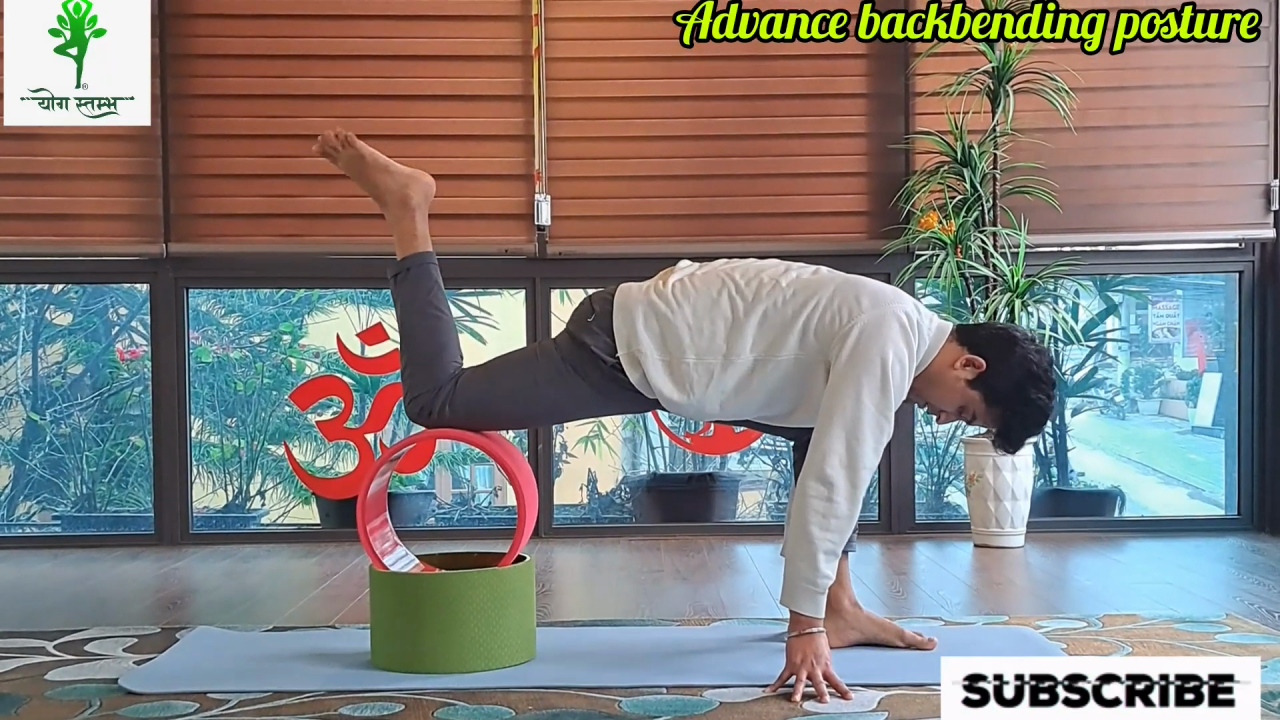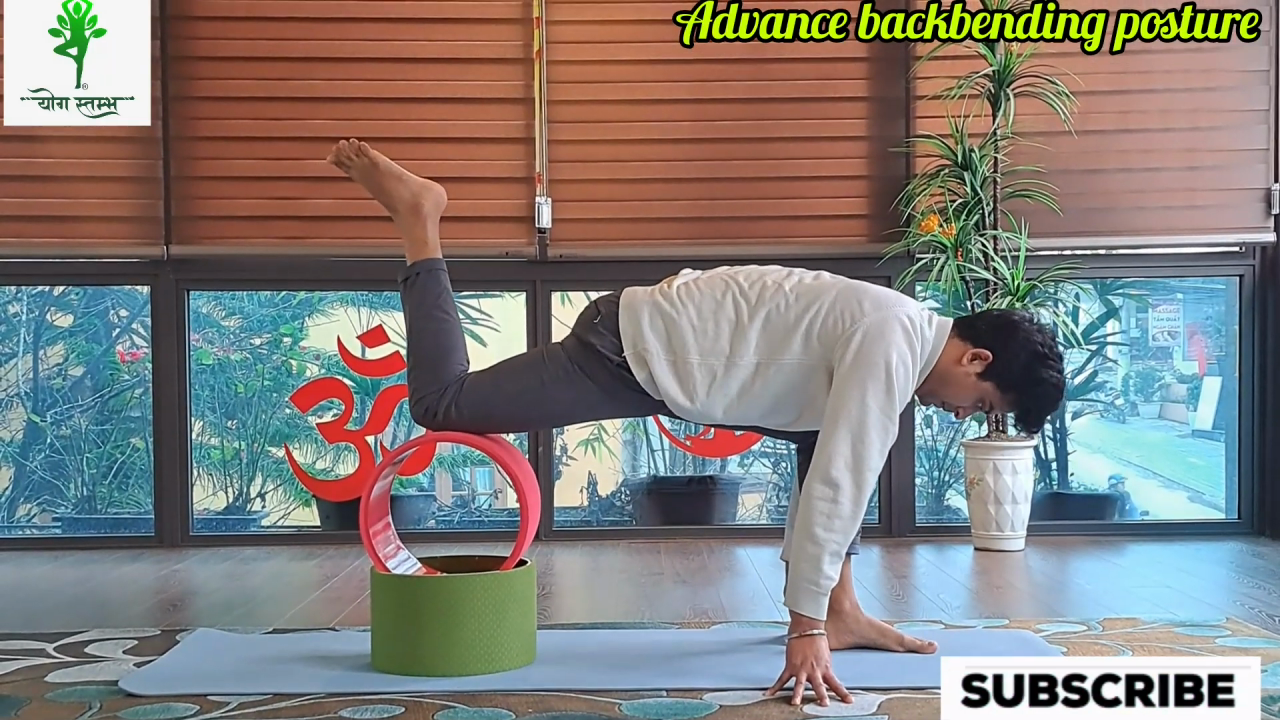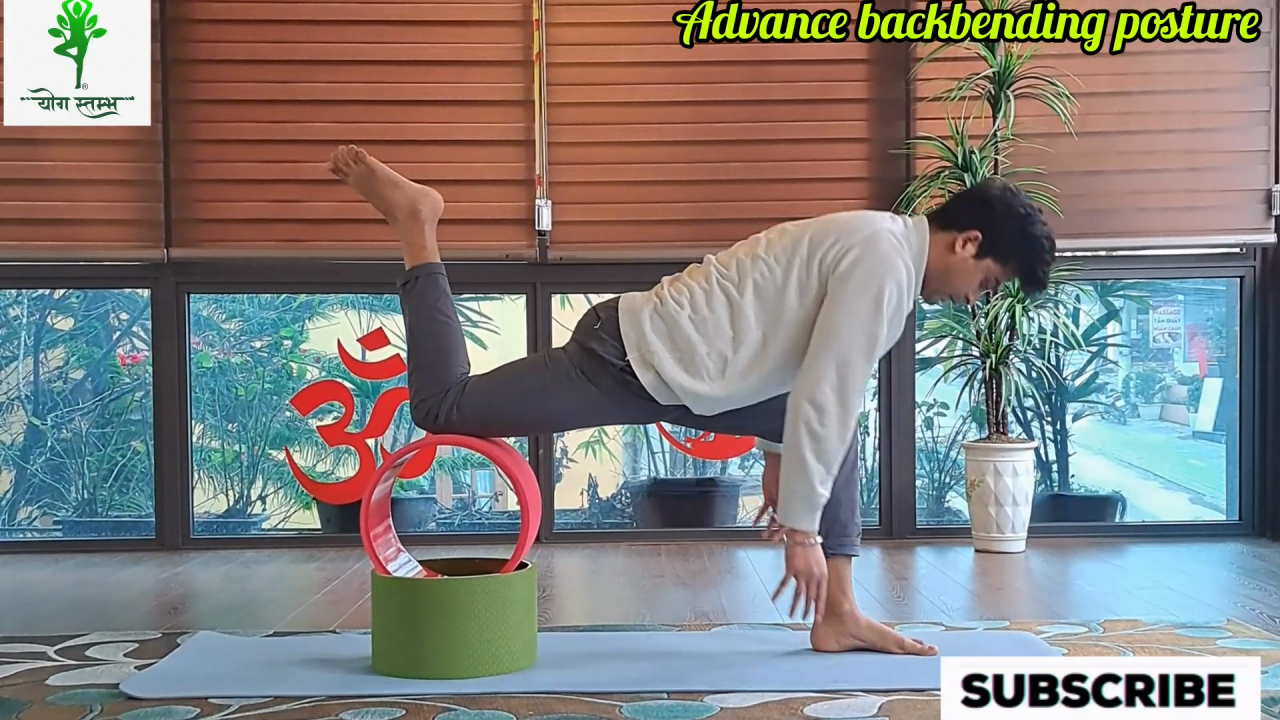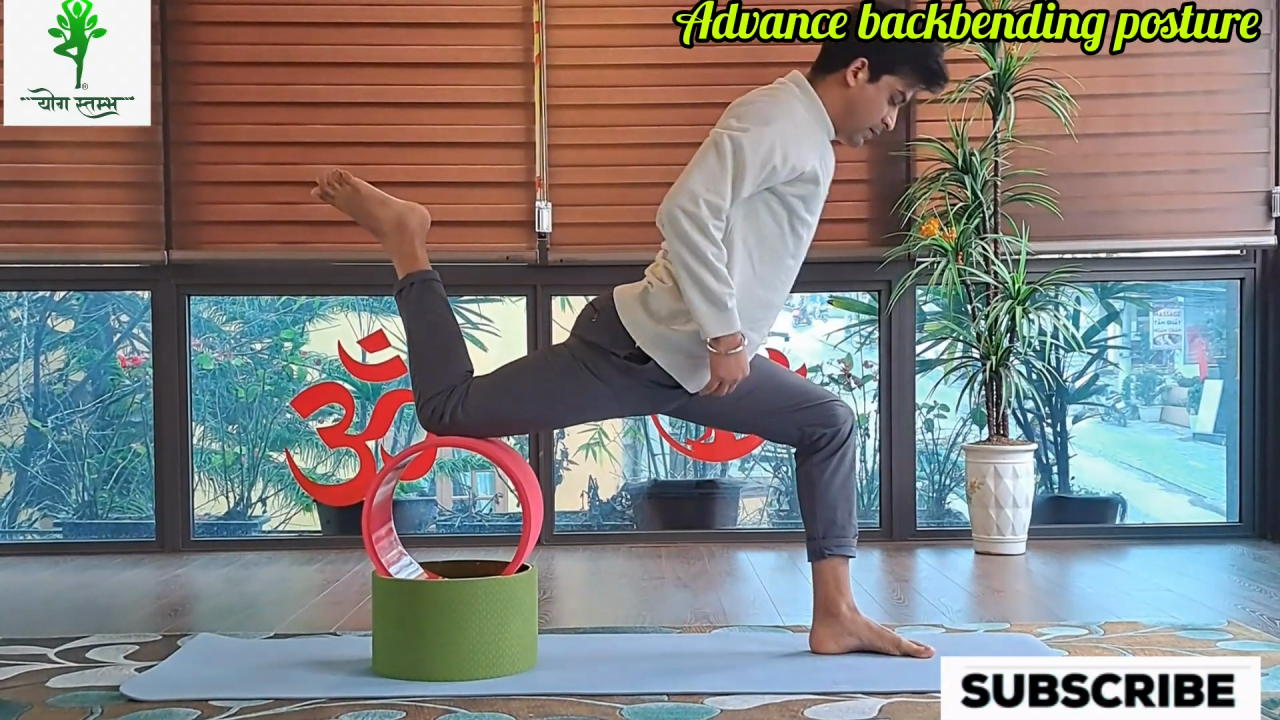
dt=0.5s
person 1, frame 1
left shoulder: (895, 333)
right shoulder: (889, 344)
left elbow: (832, 471)
right elbow: (832, 484)
left wrist: (825, 609)
right wrist: (804, 626)
left hip: (661, 335)
right hip: (626, 347)
left knee: (826, 427)
right knee: (437, 401)
left ankle: (843, 610)
right ankle: (407, 204)
person 1, frame 2
left shoulder: (901, 334)
right shoulder: (892, 346)
left elbow: (834, 469)
right elbow: (836, 487)
left wrist: (827, 605)
right wrist: (806, 626)
left hip: (668, 347)
right hip: (632, 350)
left knee: (831, 427)
right knee: (442, 403)
left ankle: (844, 612)
right ankle: (417, 216)
person 1, frame 3
left shoulder: (882, 243)
right shoulder: (885, 265)
left elbow: (812, 390)
right elbow: (825, 403)
left wrist: (779, 456)
right wrist: (801, 530)
left hip: (667, 356)
right hip: (633, 360)
left knee: (827, 425)
right knee: (443, 406)
left ankle: (839, 615)
right ankle: (416, 223)
person 1, frame 4
left shoulder: (802, 127)
right shoulder: (782, 117)
right elbow: (689, 207)
left wrist: (733, 322)
right wrist: (725, 332)
left hip: (697, 357)
right hip: (641, 349)
left knee: (829, 427)
right knee: (450, 408)
left ankle: (834, 617)
right ankle: (403, 240)
